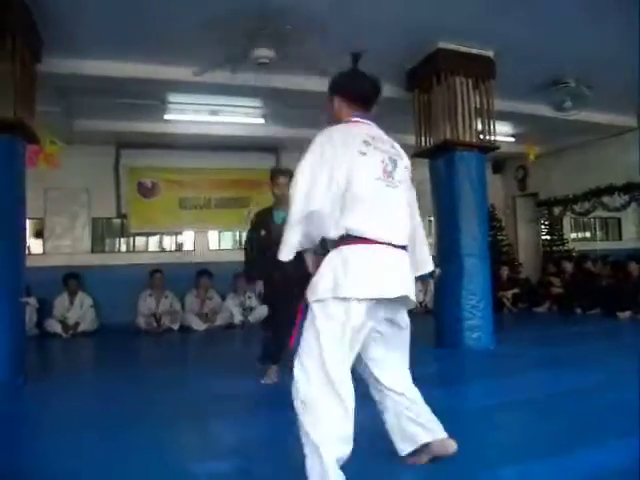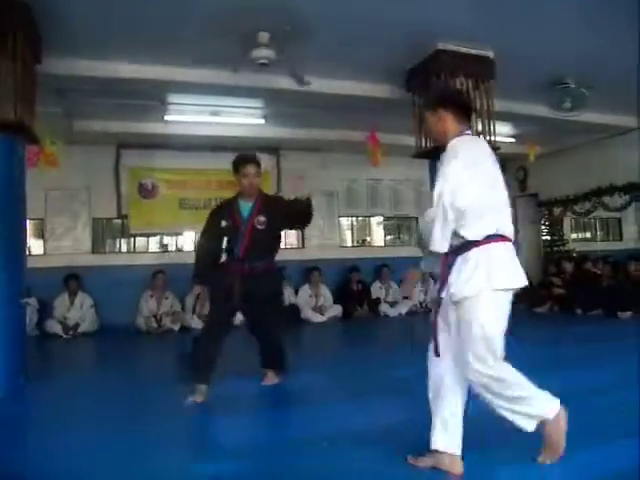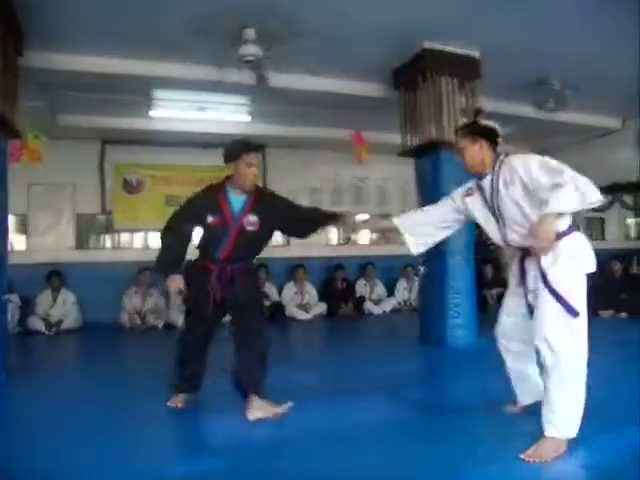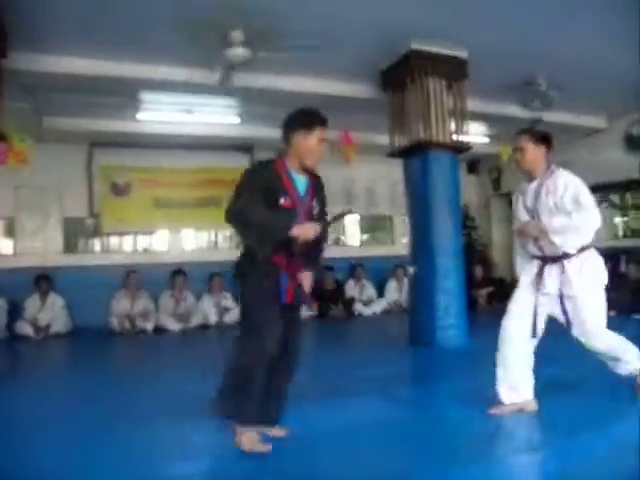
dt=0.4s
person 1, frame 1
left shoulder: (333, 140)
right shoulder: (395, 150)
left elbow: (312, 204)
right elbow: (411, 216)
left wrist: (297, 248)
right wrist: (415, 270)
left hip: (351, 265)
right hip: (394, 268)
left knee: (318, 378)
right knee: (388, 368)
right ankle: (431, 438)
person 1, frame 2
left shoulder: (461, 149)
right shoulder: (471, 152)
left elbow: (450, 204)
left wrist: (436, 247)
left hip: (482, 264)
right hip: (472, 265)
left knee: (479, 362)
right knee: (447, 356)
left ankle: (548, 413)
right ankle: (447, 450)
person 1, frame 3
left shoulder: (522, 166)
right shoulder: (473, 193)
left elbow: (574, 184)
right elbow: (437, 215)
left wrist: (550, 216)
right wrist: (391, 225)
left hip: (560, 255)
right hip: (527, 262)
left knee: (558, 339)
right knee: (511, 334)
left ankle: (558, 432)
right ankle: (532, 394)
person 1, frame 4
left shoulder: (565, 182)
right shoulder: (523, 195)
left elbow: (589, 218)
left wrist: (541, 228)
left hip: (577, 268)
right hip: (540, 270)
left knee: (593, 334)
right knee: (513, 330)
right ankle: (519, 397)
person 2, frame 1
right shoulder: (261, 218)
right elbow: (252, 250)
right wrist: (256, 279)
left hip: (293, 278)
right hip: (269, 278)
left knee: (283, 320)
right knee: (276, 320)
left ankle: (273, 364)
person 2, frame 2
left shoulder: (274, 206)
right shoulder: (224, 210)
left elbow: (300, 218)
right elbow: (208, 245)
left wrist: (303, 201)
right wrist: (201, 280)
left hip: (262, 277)
right hip: (229, 276)
left knee: (268, 326)
right knee: (214, 328)
left ankle: (274, 369)
right ankle: (200, 384)
person 2, frame 3
left shoulder: (267, 202)
right shoulder: (206, 199)
left elbow: (300, 219)
right elbow: (174, 231)
left wrist: (338, 218)
right wrist: (173, 270)
left hip: (242, 280)
right hip: (205, 278)
left knee: (253, 334)
right knee: (196, 337)
left ankle: (254, 401)
right ankle: (184, 388)
person 2, frame 4
left shoulder: (314, 184)
right shoulder: (263, 174)
left elbow: (318, 230)
right elbow: (240, 212)
left wrist: (310, 266)
right wrist: (290, 228)
left hip: (292, 276)
right hip: (262, 271)
left knee: (287, 349)
right knee: (262, 341)
left ankle: (264, 418)
right ankle: (242, 422)
